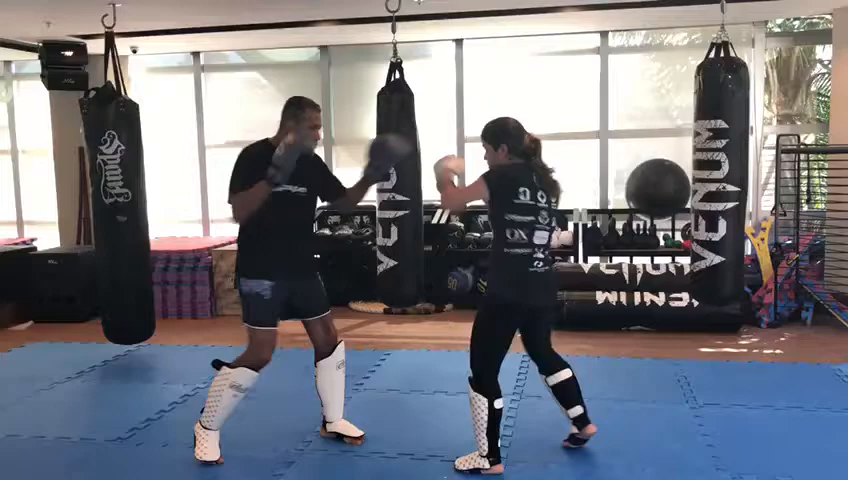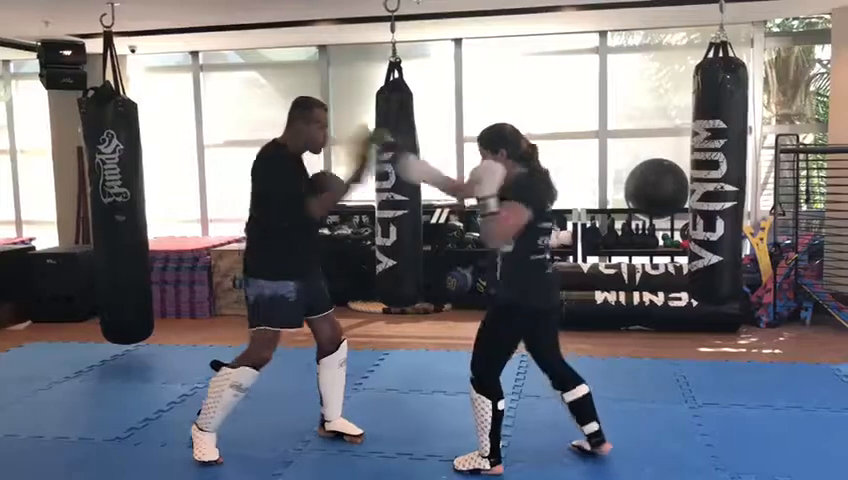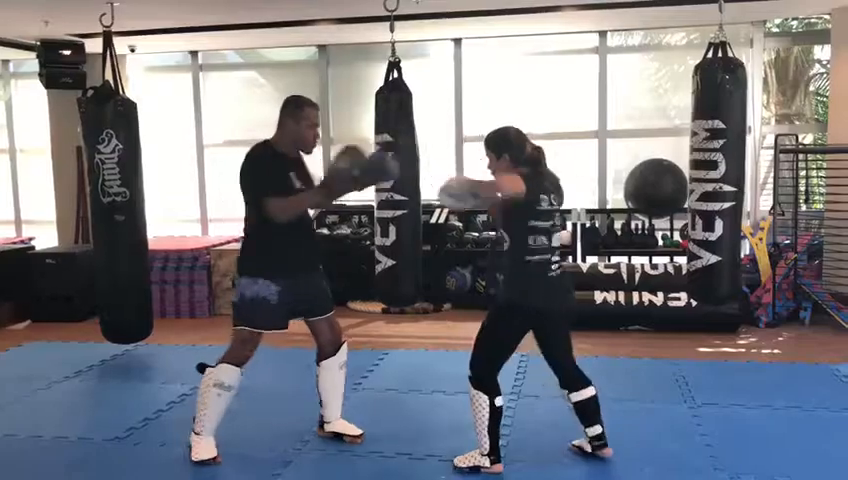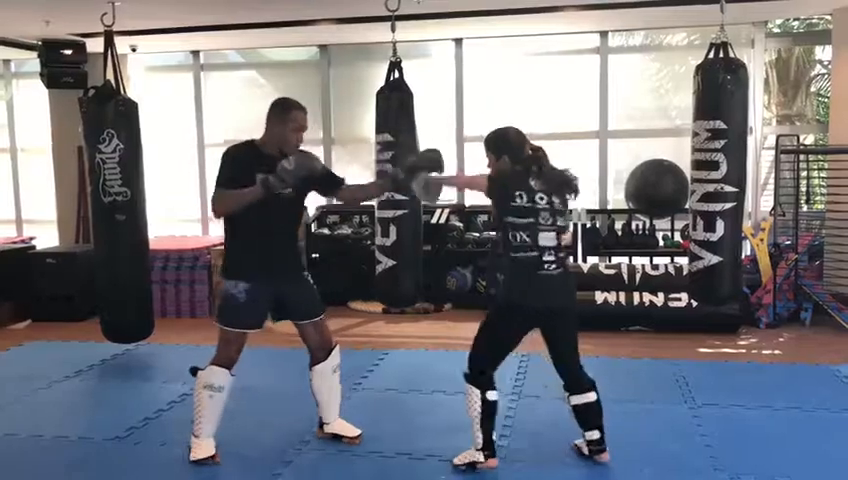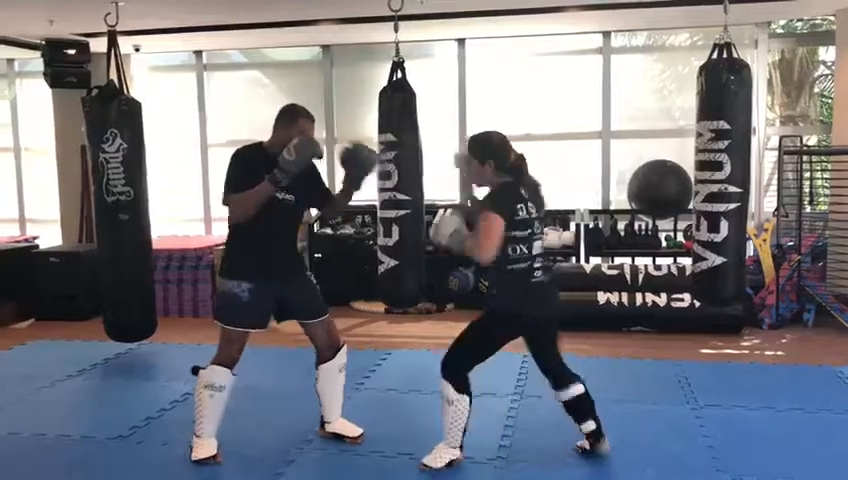
dt=0.2s
person 1, frame 1
left shoulder: (310, 162)
right shoulder: (254, 157)
left elbow: (344, 200)
right elbow: (240, 213)
left wrist: (371, 177)
right wrist: (274, 174)
left hip: (301, 269)
right hip: (261, 272)
left knee: (328, 340)
right knee: (262, 352)
left ankle: (333, 421)
right ankle: (207, 427)
person 1, frame 2
left shoulder: (290, 159)
right shoulder: (275, 159)
left elbow: (307, 203)
right elbow: (317, 210)
left wrist: (328, 186)
right wrist: (351, 177)
left hip: (301, 268)
right hip: (272, 273)
left knee: (331, 337)
right knee: (259, 354)
left ankle: (330, 419)
right ankle: (203, 430)
person 1, frame 3
left shoulder: (295, 160)
right shoulder: (260, 159)
left elbow: (310, 203)
right elbow: (279, 211)
left wrist: (328, 188)
right wrist: (324, 190)
left hip: (304, 267)
right hip: (264, 273)
left knee: (332, 340)
right knee: (240, 353)
left ankle: (330, 420)
right ankle: (201, 436)
person 1, frame 4
left shoulder: (303, 162)
right shoulder: (239, 157)
left elbow: (346, 193)
right elbow: (220, 207)
left wrist: (389, 183)
right wrist: (270, 183)
left hip: (289, 270)
right hip: (245, 273)
left knee: (321, 343)
right knee: (227, 354)
left ankle: (330, 422)
right ankle: (202, 438)
person 1, frame 5
left shoulder: (305, 168)
right shoulder: (247, 159)
left elbow: (332, 209)
right elbow: (237, 210)
left wrist: (353, 182)
right wrist: (279, 174)
left hip: (290, 271)
right hip: (246, 273)
left knee: (330, 342)
right knee: (229, 354)
left ankle: (332, 420)
right ankle: (203, 437)
person 2, frame 1
left shoulder: (505, 177)
right shoulder: (546, 181)
left elbow: (452, 202)
left wrist: (445, 173)
left hip: (507, 293)
right hip: (541, 289)
left knee: (483, 371)
right knee: (544, 353)
left ankle: (489, 457)
right ankle: (582, 423)
person 2, frame 2
left shoulder: (525, 188)
right shoulder: (520, 182)
left elbow: (494, 239)
right elbow: (463, 188)
left wrist: (487, 199)
right wrist: (429, 175)
left hip: (517, 298)
right hip: (542, 294)
left knee: (484, 374)
right knee: (554, 364)
left ankle: (489, 458)
right ankle: (597, 438)
person 2, frame 3
left shoulder: (528, 184)
right shoulder: (549, 186)
left elbow: (499, 185)
left wrist: (464, 185)
right wrist: (486, 195)
left hip: (520, 298)
right hip: (555, 294)
left knee: (483, 373)
right knee: (565, 368)
left ankle: (490, 457)
right ankle: (598, 441)
person 2, frame 4
left shoulder: (504, 183)
right shoulder: (557, 183)
left elbow: (460, 181)
left hip: (519, 298)
right hip: (561, 295)
left knee: (479, 367)
right knee: (571, 369)
left ankle: (484, 450)
right ankle: (596, 444)
person 2, frame 5
left shoulder: (498, 201)
right shoulder: (525, 189)
left elbow: (484, 253)
left wrist: (454, 235)
left hip: (512, 305)
right hip: (540, 299)
left knee: (454, 367)
right knee: (555, 370)
left ankle: (451, 448)
right ankle: (596, 438)
